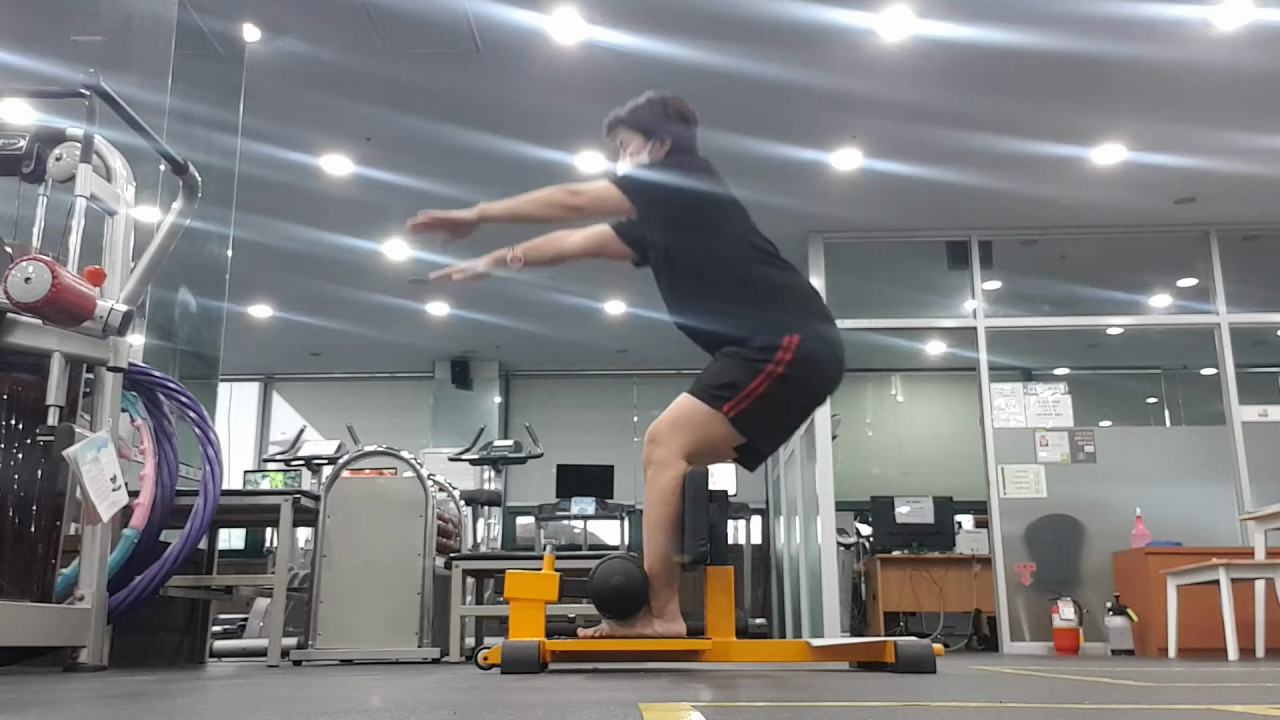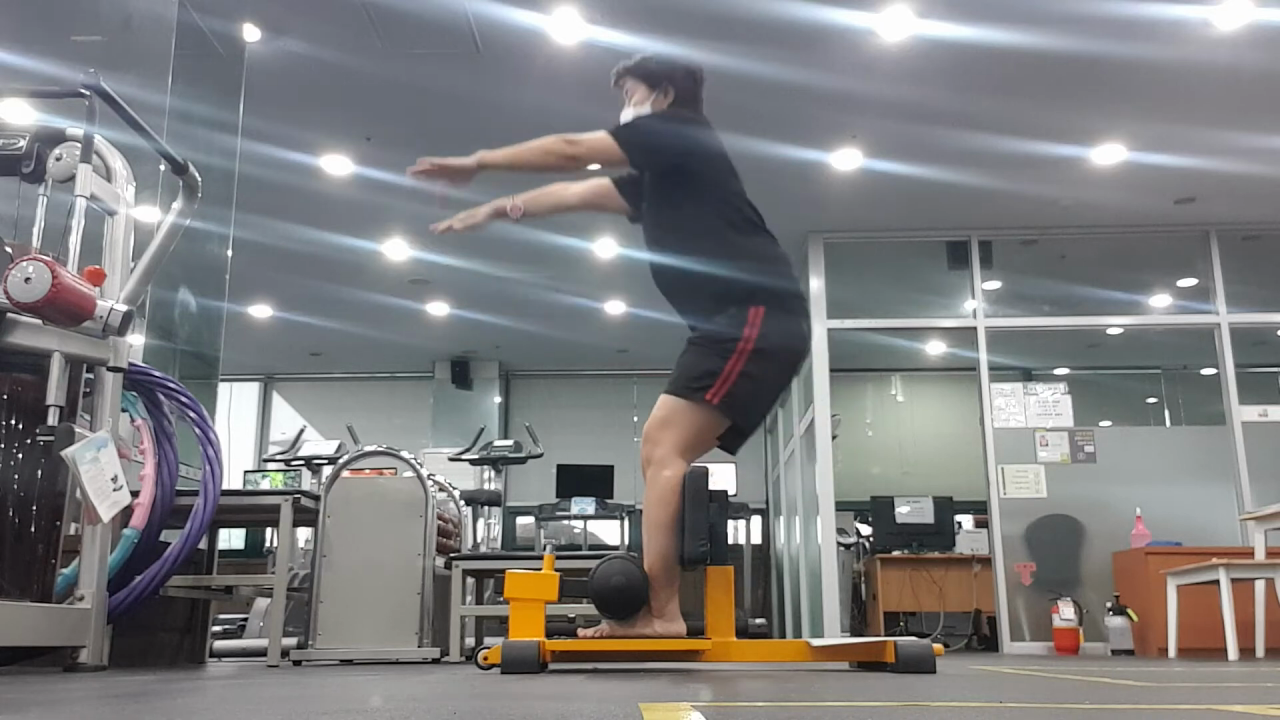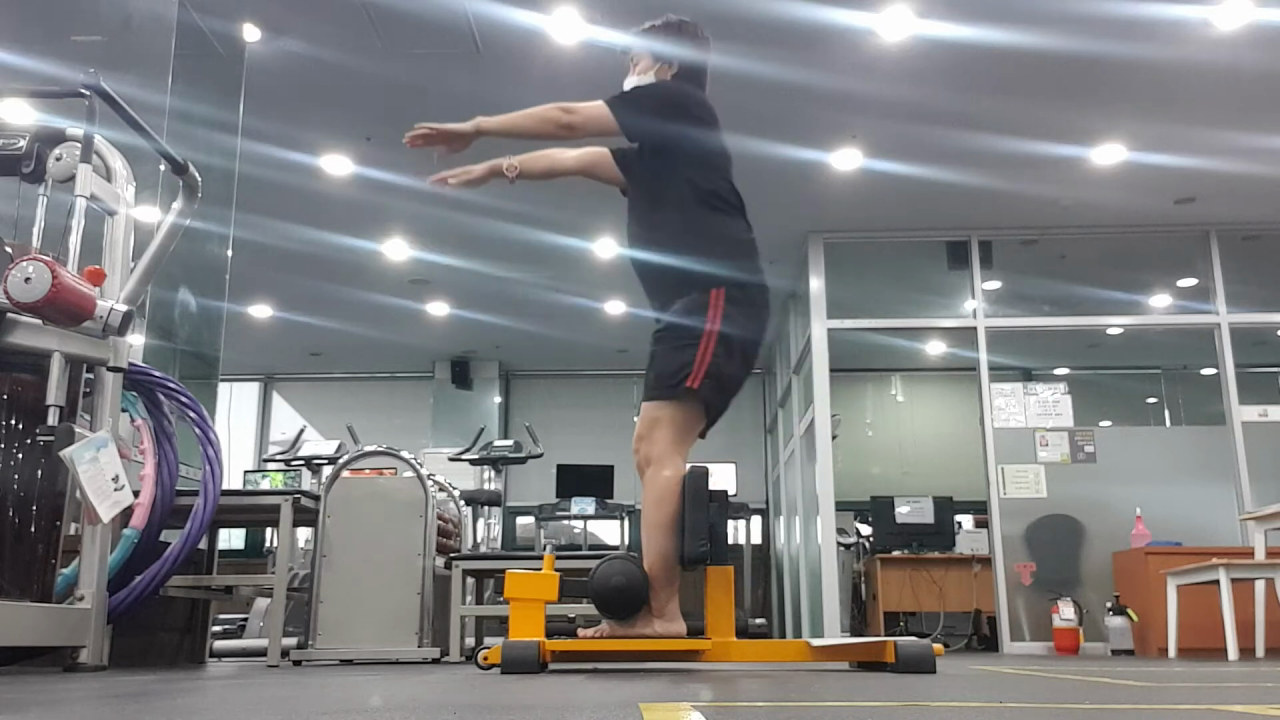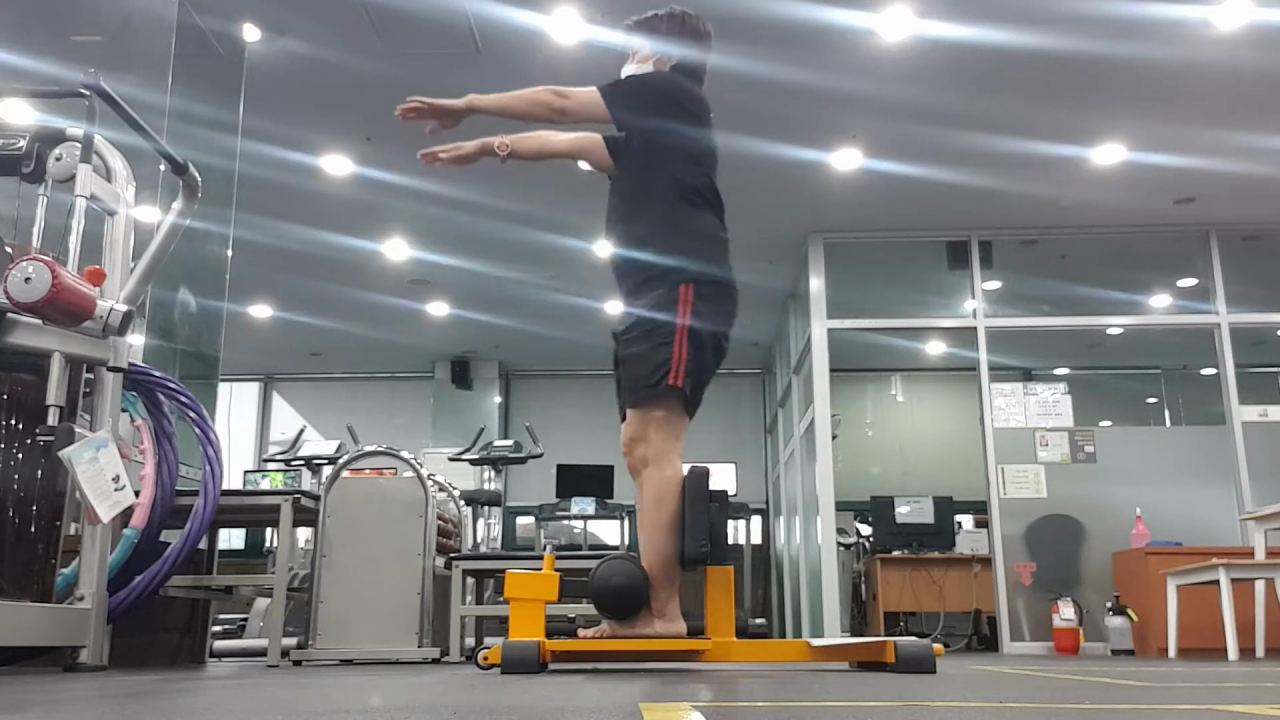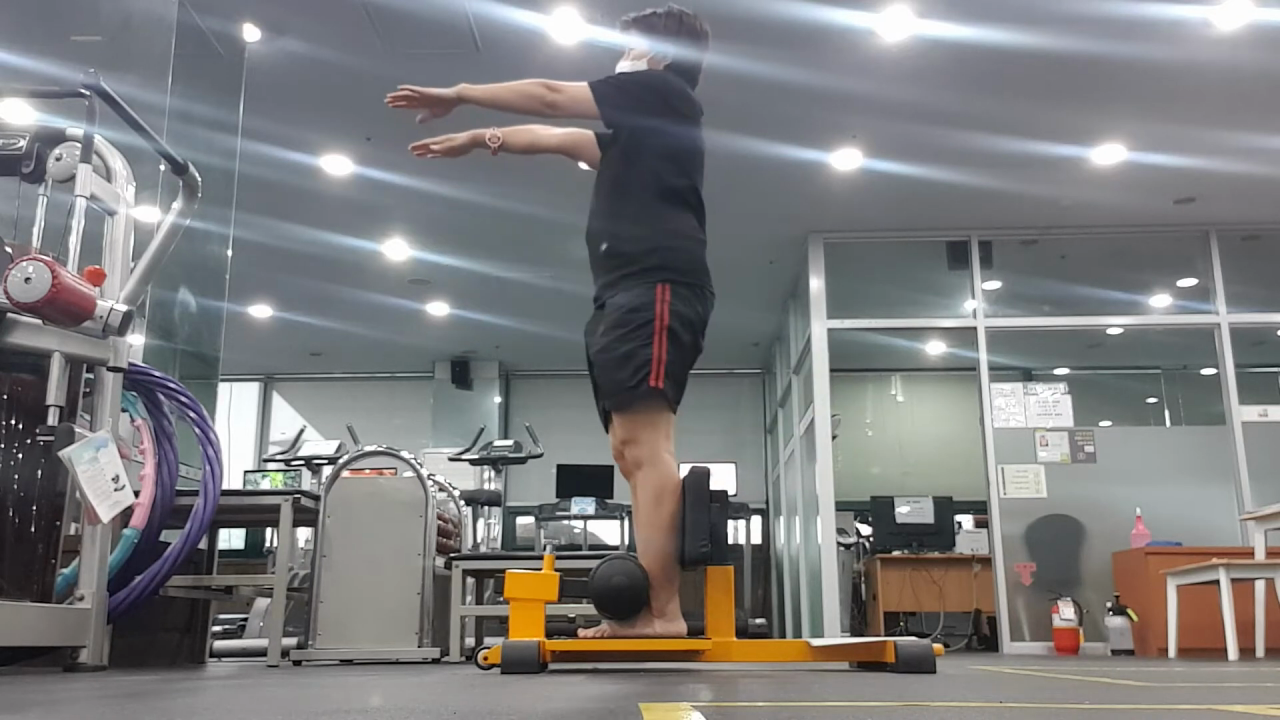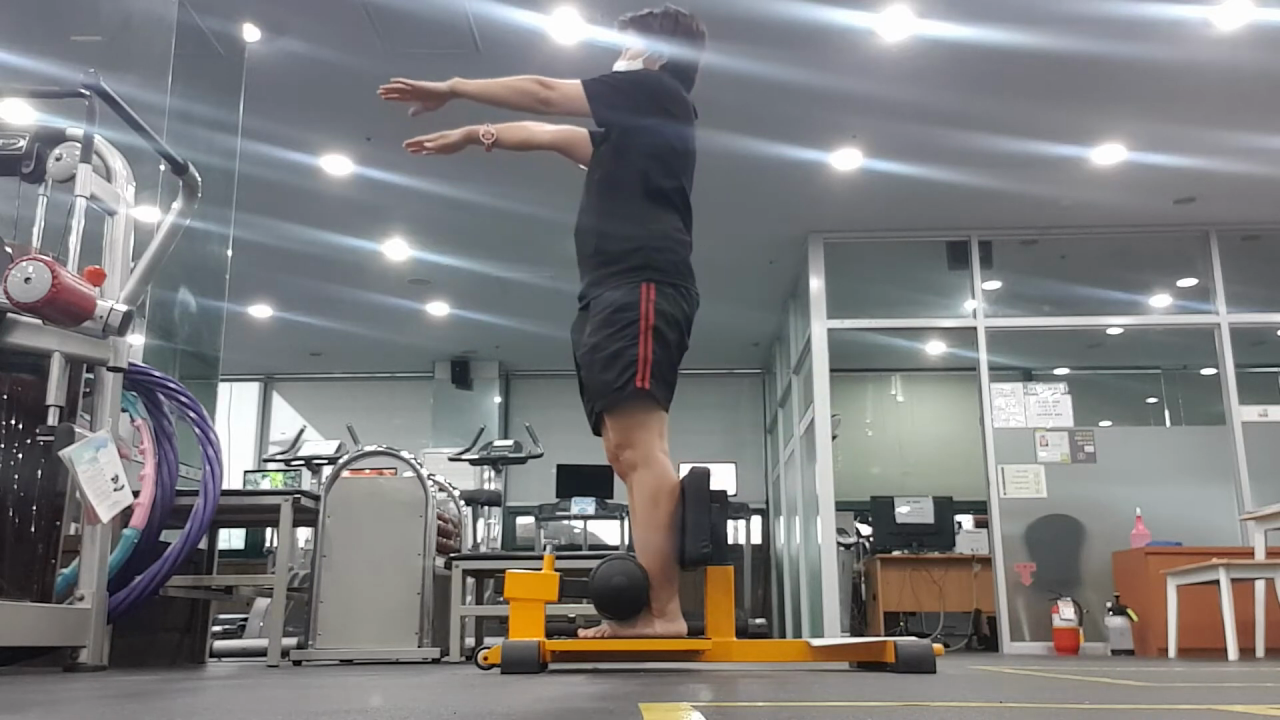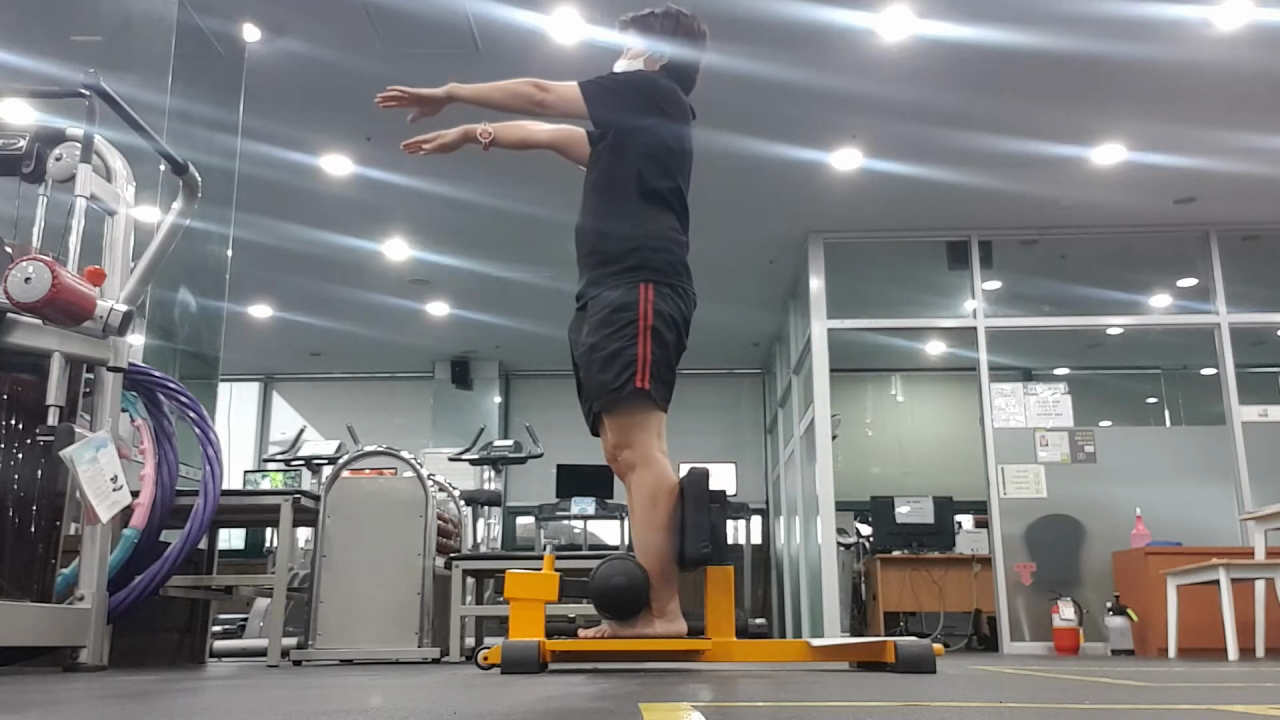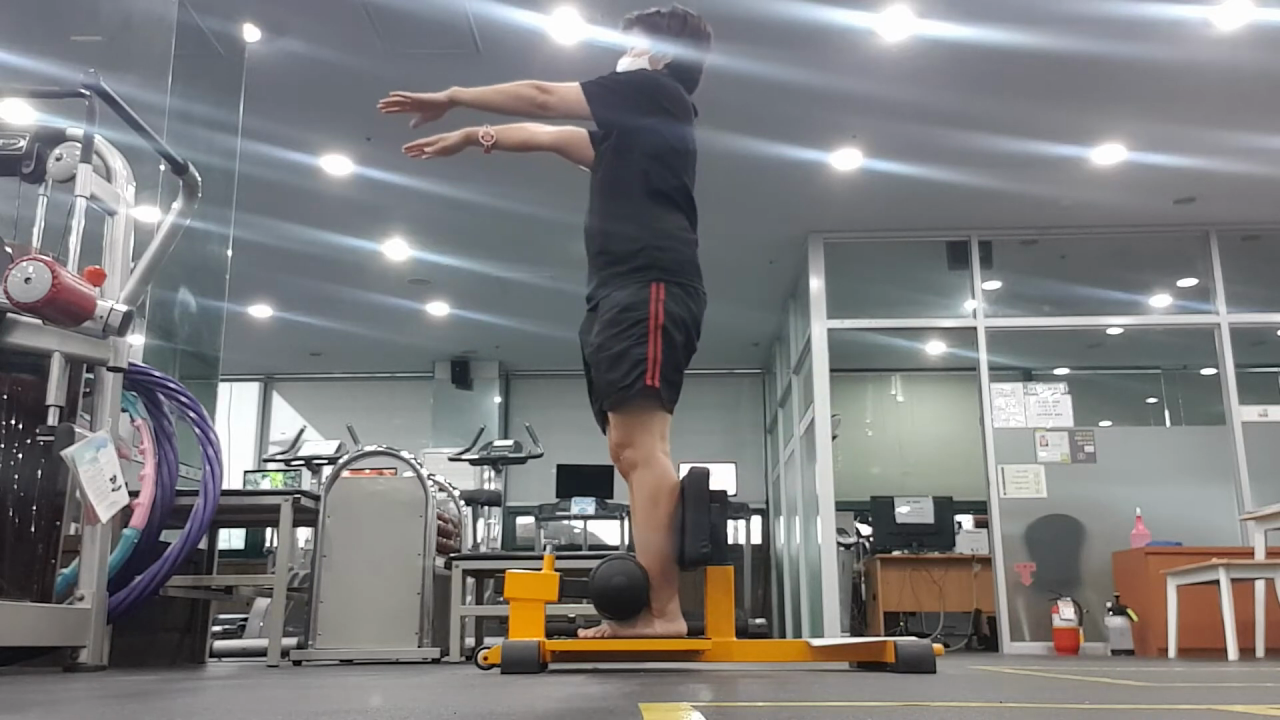
dt=0.2s
person 1, frame 1
left shoulder: (684, 180)
right shoulder: (661, 221)
left elbow: (575, 202)
right elbow: (578, 241)
left wrist: (475, 216)
right wrist: (495, 261)
left hip: (789, 343)
right hip: (788, 350)
left knee: (665, 444)
right knee: (671, 459)
left ankle: (658, 614)
right ankle: (664, 609)
person 1, frame 2
left shoulder: (681, 132)
right shoulder: (657, 178)
left elbow: (571, 152)
right elbow: (577, 194)
left wrist: (474, 162)
right wrist: (496, 209)
left hip: (755, 315)
right hip: (743, 322)
left knee: (663, 444)
right knee: (662, 452)
left ankle: (658, 612)
right ankle: (661, 608)
person 1, frame 3
left shoulder: (677, 103)
right shoulder: (655, 152)
left elbow: (567, 120)
right elbow: (573, 160)
left wrist: (474, 127)
right wrist: (494, 169)
left hip: (715, 298)
right hip: (696, 305)
left knee: (658, 445)
right knee: (653, 449)
left ankle: (660, 612)
right ankle: (658, 608)
person 1, frame 4
left shoulder: (672, 95)
right shoulder: (645, 141)
left elbow: (559, 105)
right elbow: (566, 145)
left wrist: (464, 105)
right wrist: (485, 148)
left hip: (681, 291)
right hip: (660, 298)
left knee: (653, 446)
right knee: (641, 449)
left ankle: (661, 611)
right ankle: (657, 608)
person 1, frame 5
left shoulder: (665, 95)
right shoulder: (635, 136)
left elbow: (550, 98)
right elbow: (555, 139)
left wrist: (456, 94)
right wrist: (478, 139)
left hip: (656, 289)
right hip: (627, 298)
left knee: (643, 446)
right knee: (630, 450)
left ankle: (661, 612)
right ankle: (654, 609)
person 1, frame 6
left shoulder: (657, 95)
right shoulder: (631, 131)
left elbow: (543, 93)
right elbow: (549, 134)
left wrist: (450, 87)
right wrist: (474, 135)
left hip: (640, 289)
right hip: (613, 297)
left knee: (639, 447)
right knee: (627, 451)
left ankle: (661, 612)
right ankle: (653, 609)
person 1, frame 7
left shoulder: (653, 96)
right shoulder: (629, 130)
left elbow: (539, 96)
right elbow: (547, 134)
left wrist: (447, 92)
right wrist: (470, 133)
left hip: (637, 289)
right hip: (610, 297)
left knee: (636, 446)
right knee: (625, 452)
left ankle: (661, 612)
right ankle: (653, 609)
person 1, frame 8
left shoulder: (656, 95)
right shoulder: (633, 130)
left elbow: (542, 98)
right elbow: (550, 136)
left wrist: (449, 98)
right wrist: (472, 136)
left hip: (647, 290)
right hip: (622, 297)
left knee: (640, 445)
right knee: (630, 450)
left ankle: (660, 612)
right ankle: (651, 609)
